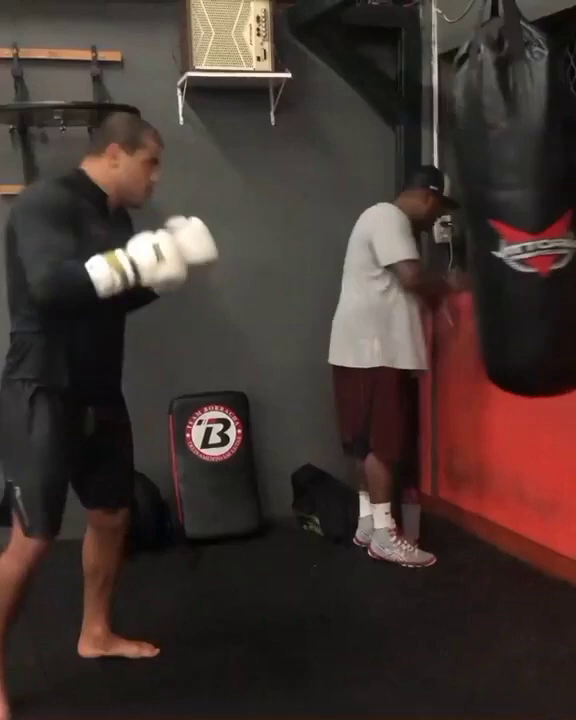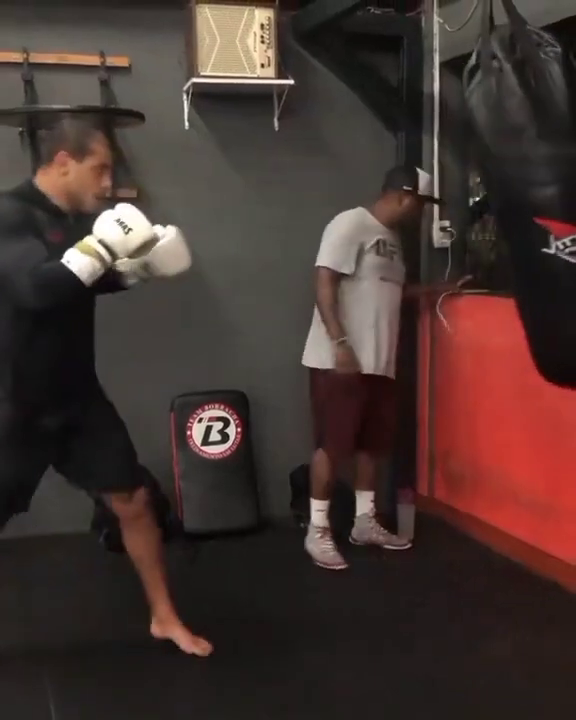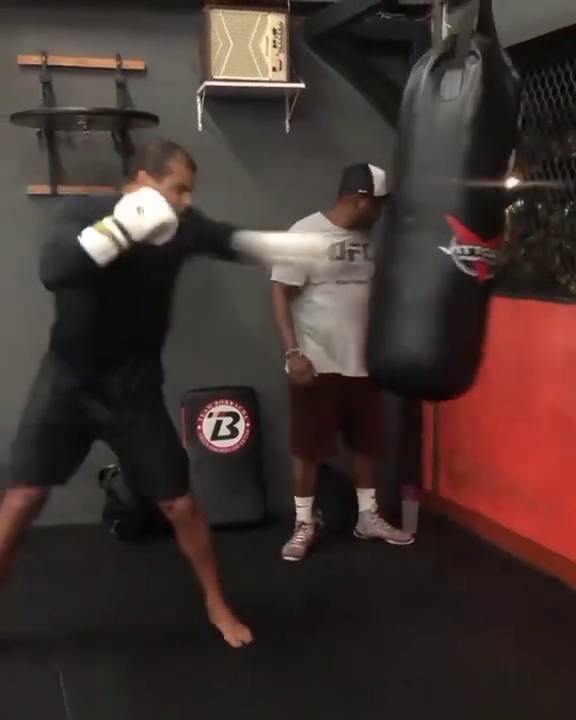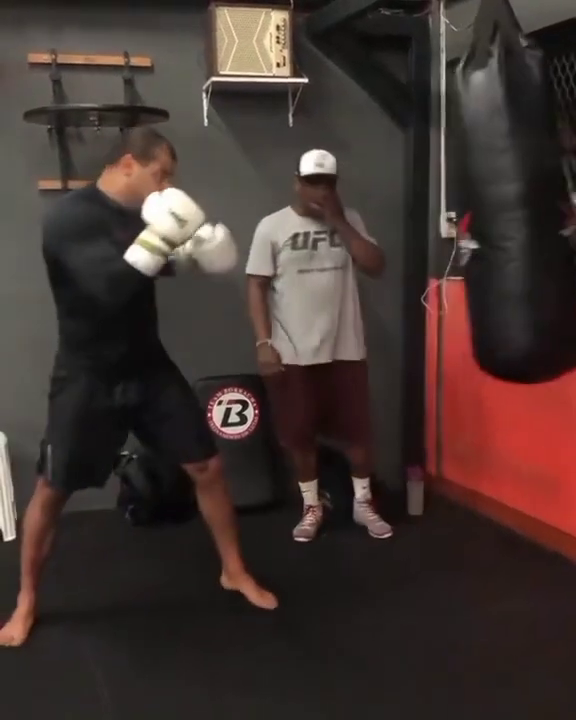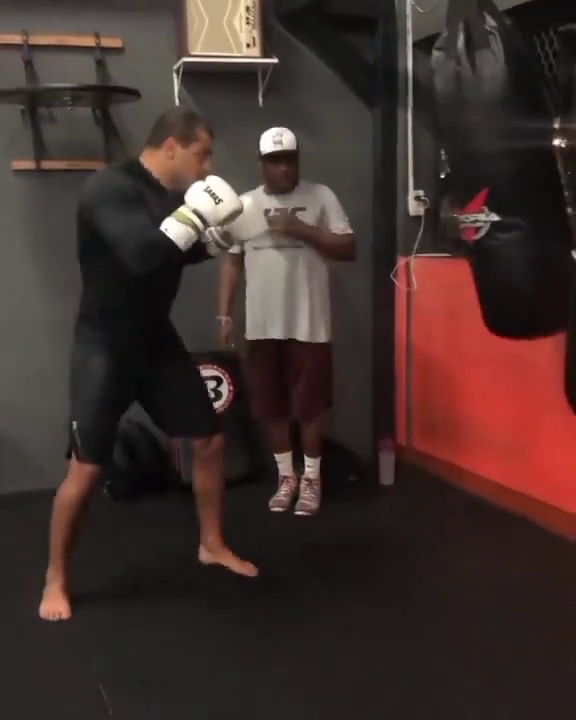
dt=0.5s
person 1, frame 1
left shoulder: (116, 215)
right elbow: (51, 286)
left wrist: (166, 263)
right wrist: (136, 263)
left hip: (98, 391)
left knee: (112, 517)
left ankle: (96, 633)
person 1, frame 2
left shoulder: (79, 218)
left elbow: (96, 281)
left wrist: (142, 261)
right wrist: (105, 244)
left hip: (76, 394)
left knee: (132, 503)
left ankle: (165, 619)
person 1, frame 3
left shoulder: (177, 223)
right shoulder: (81, 213)
left elbow: (224, 240)
right elbow: (55, 269)
left wrist: (279, 244)
right wrist: (119, 224)
left hip: (135, 391)
right hip: (67, 383)
left knee: (178, 504)
left ankle: (216, 606)
person 1, frame 4
left shoulder: (136, 211)
right shoulder: (70, 217)
right elbow: (112, 289)
left wrist: (190, 249)
right wrist: (159, 235)
left hip: (149, 367)
right hip: (89, 376)
left knee: (208, 468)
right knee: (51, 491)
left ankle: (235, 573)
person 1, frame 5
left shoulder: (170, 191)
right shoulder: (110, 187)
left elbow: (183, 251)
right elbow: (143, 255)
left wrist: (217, 228)
right wrist: (196, 214)
left hip: (157, 339)
right hip: (104, 346)
left knee: (209, 443)
right knee: (86, 469)
left ankle: (213, 545)
right ankle: (56, 579)
person 2, frame 1
left shoulder: (392, 221)
right shoulder: (388, 217)
right elbow: (412, 278)
left wrist: (433, 288)
right wrist: (447, 285)
left hip: (380, 348)
right hip: (369, 350)
left knee: (373, 441)
right knee: (380, 442)
left ankle: (368, 524)
right ankle: (384, 535)
person 2, frame 2
left shoulder: (390, 236)
right shoulder: (350, 224)
right elbow: (324, 282)
right wrist: (339, 343)
left hip: (377, 359)
right hip: (340, 356)
left knee: (371, 442)
right knee: (334, 441)
left ankle: (365, 521)
right ankle: (318, 530)
person 2, frame 3
left shoulder: (367, 237)
right shoulder: (305, 233)
right elbow: (281, 294)
right wrist: (293, 352)
left hip: (362, 361)
right hip: (317, 362)
left knee: (367, 442)
right knee: (309, 447)
left ankle: (368, 517)
right ankle: (304, 524)
person 2, frame 4
left shoulder: (348, 219)
right shoulder: (272, 227)
left elbow: (376, 267)
right elbow: (257, 287)
left wrist: (340, 223)
right wrist: (264, 342)
left hip: (345, 348)
right hip: (293, 352)
left knee: (356, 428)
right knee: (298, 434)
left ankle: (363, 503)
right ankle: (312, 507)
person 2, frame 5
left shoulder: (321, 197)
left elbow: (348, 248)
right elbow: (231, 262)
left wrist: (303, 231)
right wrist: (224, 314)
left hip: (308, 325)
right hip: (262, 326)
left knee: (310, 404)
right knee: (271, 406)
left ankle: (311, 478)
right ankle: (286, 477)
